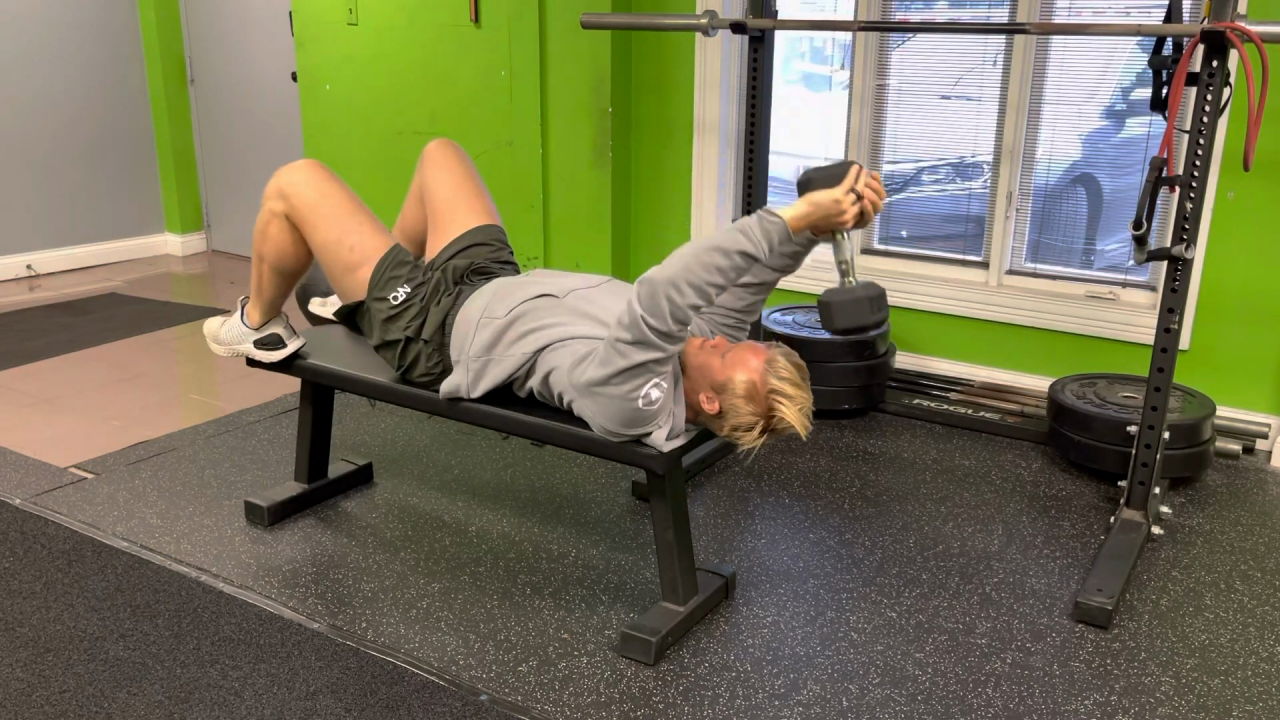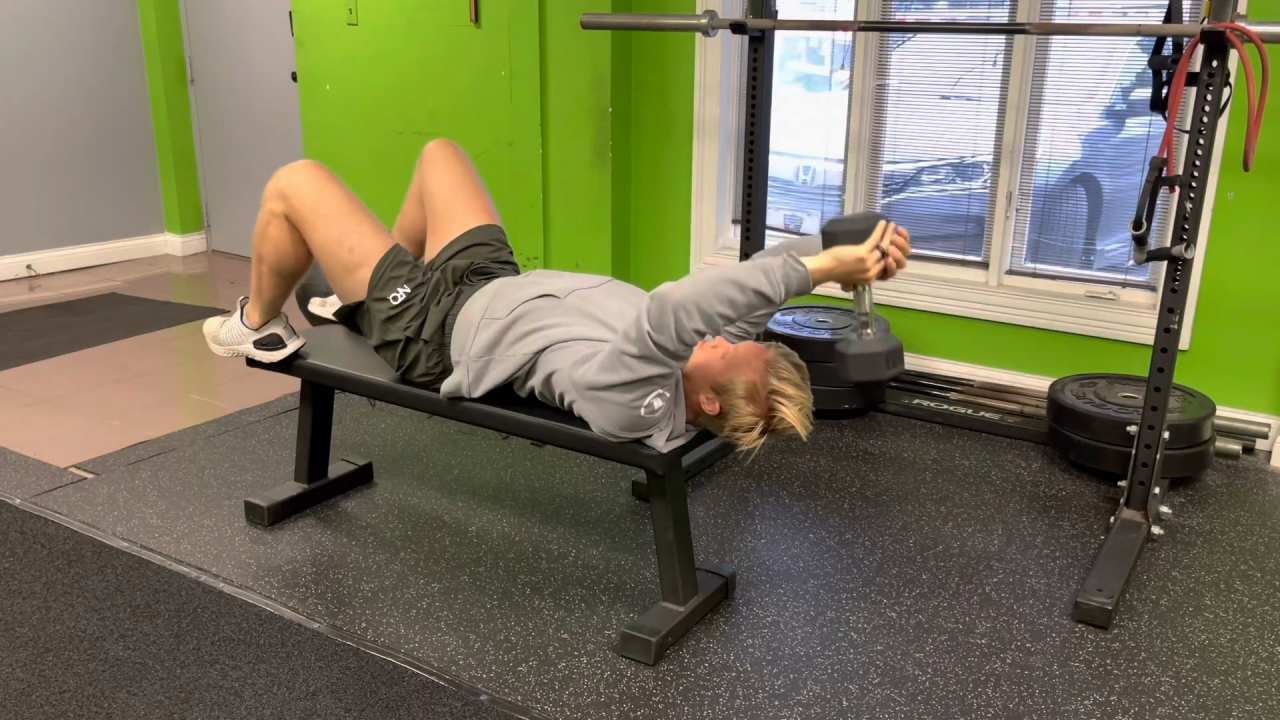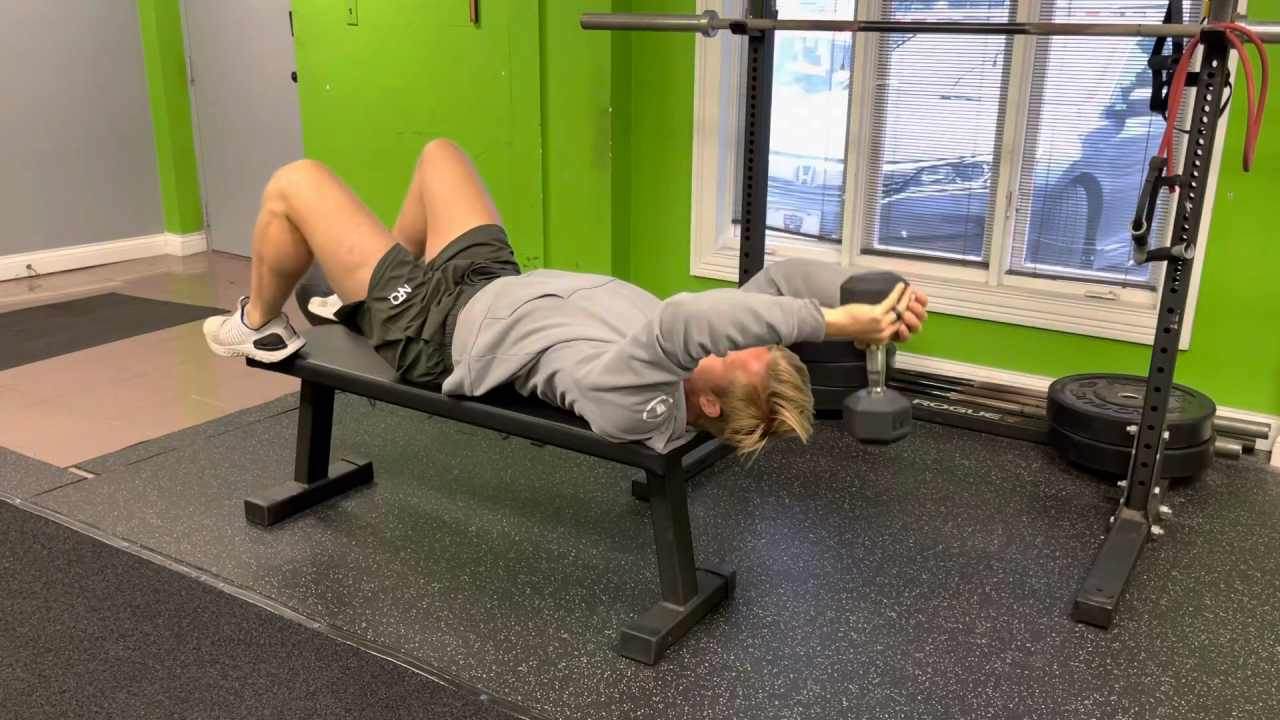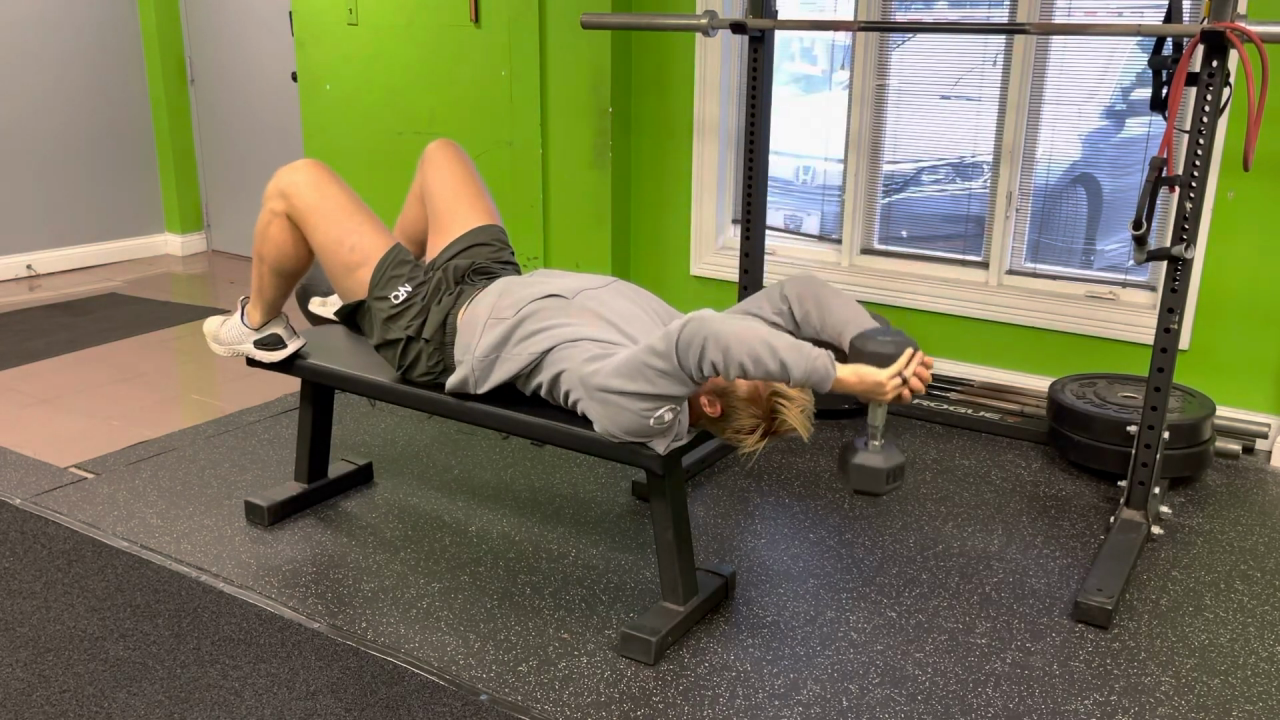
dt=0.3s
person 1, frame 1
left shoulder: (639, 402)
right shoulder: (714, 351)
left elbow: (662, 300)
right elbow: (747, 280)
left wrist: (803, 214)
right wrist: (812, 223)
left hip: (432, 329)
right hip: (494, 285)
left knee: (293, 184)
right knee: (439, 152)
left ankle: (258, 327)
right ankle: (365, 300)
person 1, frame 2
left shoulder: (641, 405)
right shoulder: (712, 354)
left elbow: (671, 310)
right elbow: (772, 268)
left wrist: (833, 263)
right wrist: (852, 247)
left hip: (434, 328)
right hip: (494, 288)
left knee: (292, 184)
right knee: (440, 150)
left ankle: (258, 327)
right ankle: (364, 293)
person 1, frame 3
left shoulder: (641, 407)
right shoulder: (706, 363)
left elbow: (680, 322)
right elbow: (781, 278)
left wrist: (846, 318)
right wrist: (869, 290)
left hip: (436, 330)
right hip: (494, 285)
left knee: (293, 183)
right knee: (439, 152)
left ankle: (260, 327)
right ankle: (366, 294)
person 1, frame 4
left shoulder: (644, 409)
right shoulder: (703, 371)
left elbow: (697, 340)
right elbow: (798, 294)
left wrist: (851, 373)
left hip: (435, 329)
right hip: (495, 286)
left knee: (294, 183)
right knee: (438, 151)
left ankle: (258, 327)
right ankle: (362, 297)
